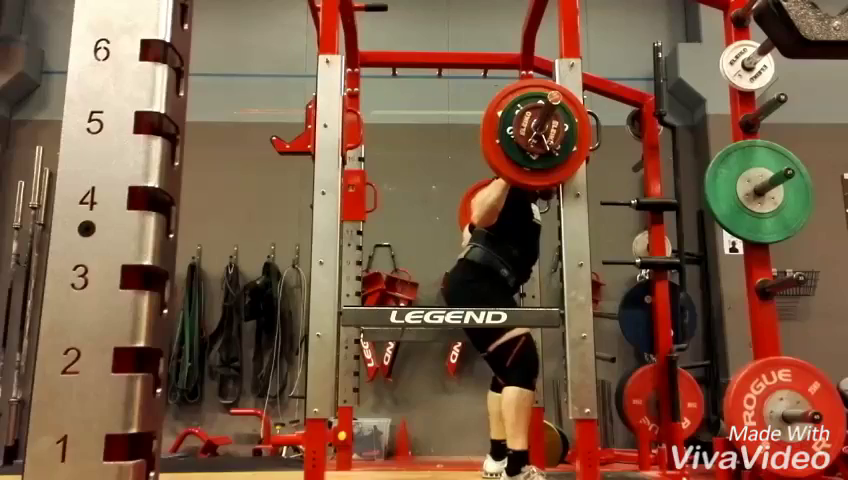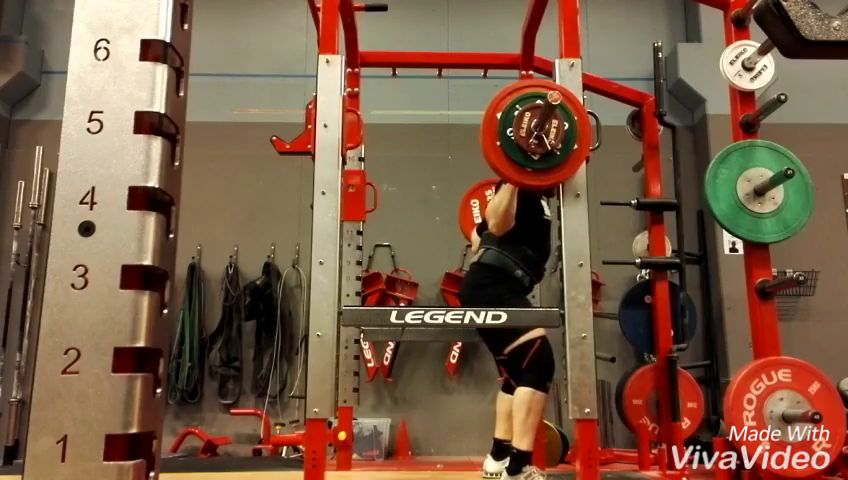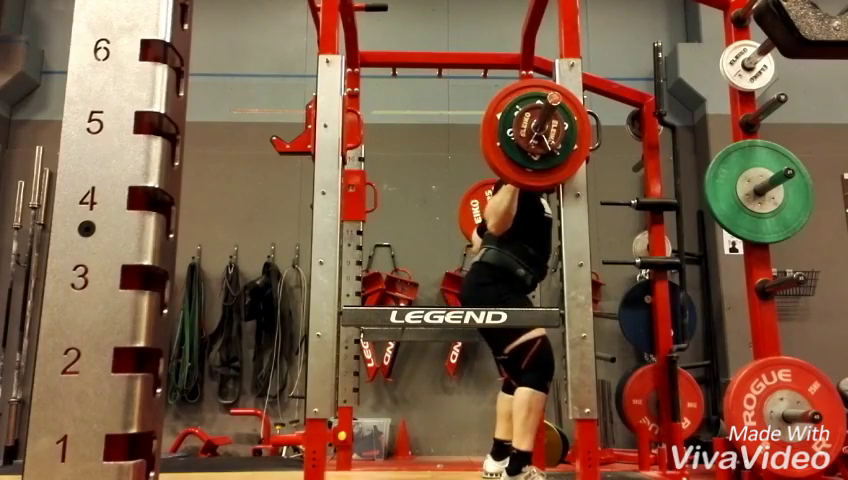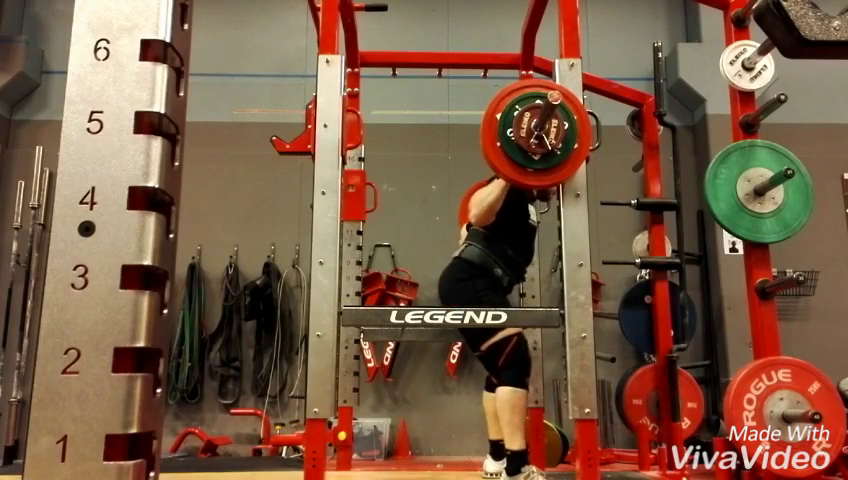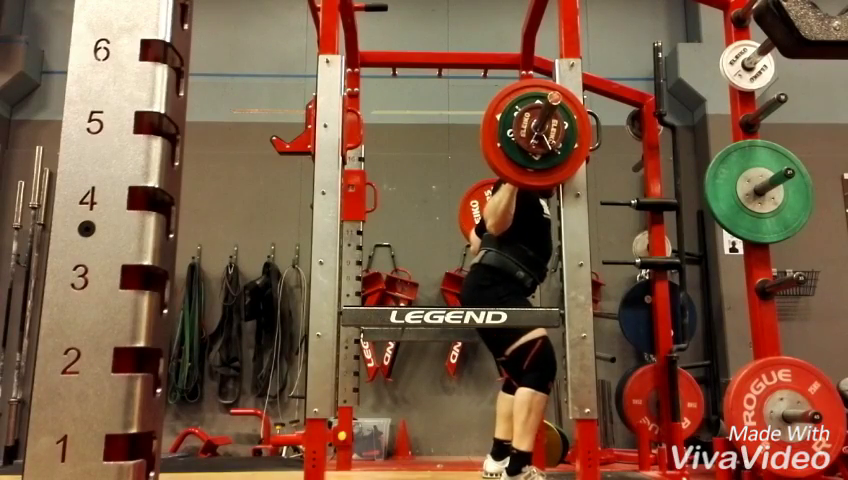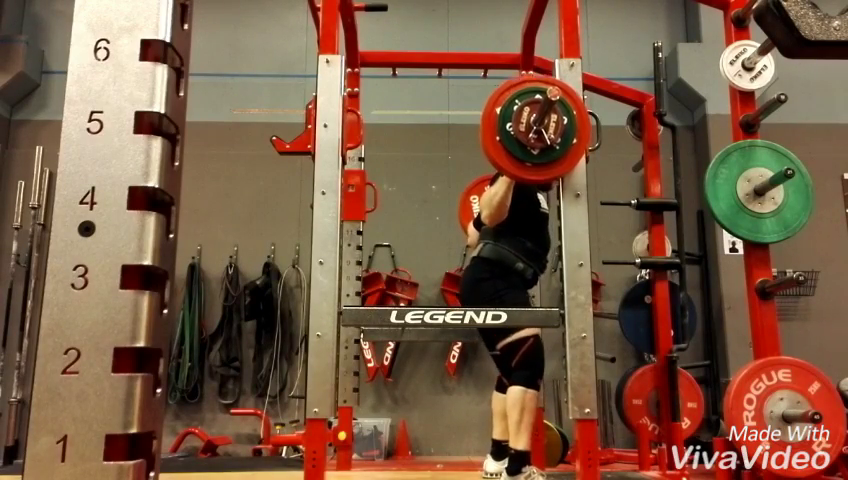
dt=0.5s
person 1, frame 1
left shoulder: (522, 198)
right shoulder: (517, 190)
left elbow: (471, 232)
right elbow: (481, 216)
left hip: (480, 286)
right hip: (476, 285)
left knee: (509, 368)
right knee: (522, 364)
person 1, frame 2
left shoulder: (527, 196)
right shoulder: (525, 190)
left elbow: (478, 238)
right elbow: (498, 224)
left hip: (493, 288)
right hip: (491, 287)
left knee: (521, 370)
right knee: (538, 365)
person 1, frame 3
left shoulder: (529, 195)
right shoulder: (524, 188)
left elbow: (480, 235)
right elbow: (496, 223)
right wrist: (513, 180)
left hip: (495, 288)
right hip: (491, 287)
left knee: (520, 370)
right knee: (538, 364)
person 1, frame 4
left shoulder: (520, 198)
right shoulder: (514, 190)
left elbow: (468, 231)
right elbow: (478, 214)
left hip: (474, 285)
right hip: (470, 284)
left knee: (503, 367)
right knee: (515, 363)
person 1, frame 5
left shoulder: (528, 196)
right shoulder: (523, 189)
left elbow: (476, 241)
right elbow: (495, 224)
right wrist: (511, 179)
left hip: (493, 290)
right hip: (493, 289)
left knee: (521, 372)
right knee: (540, 365)
person 1, frame 6
left shoulder: (525, 190)
right shoulder: (521, 184)
left elbow: (473, 237)
right elbow: (491, 214)
right wrist: (509, 172)
left hip: (492, 284)
right hip: (493, 283)
left knee: (512, 368)
right knee: (527, 365)
